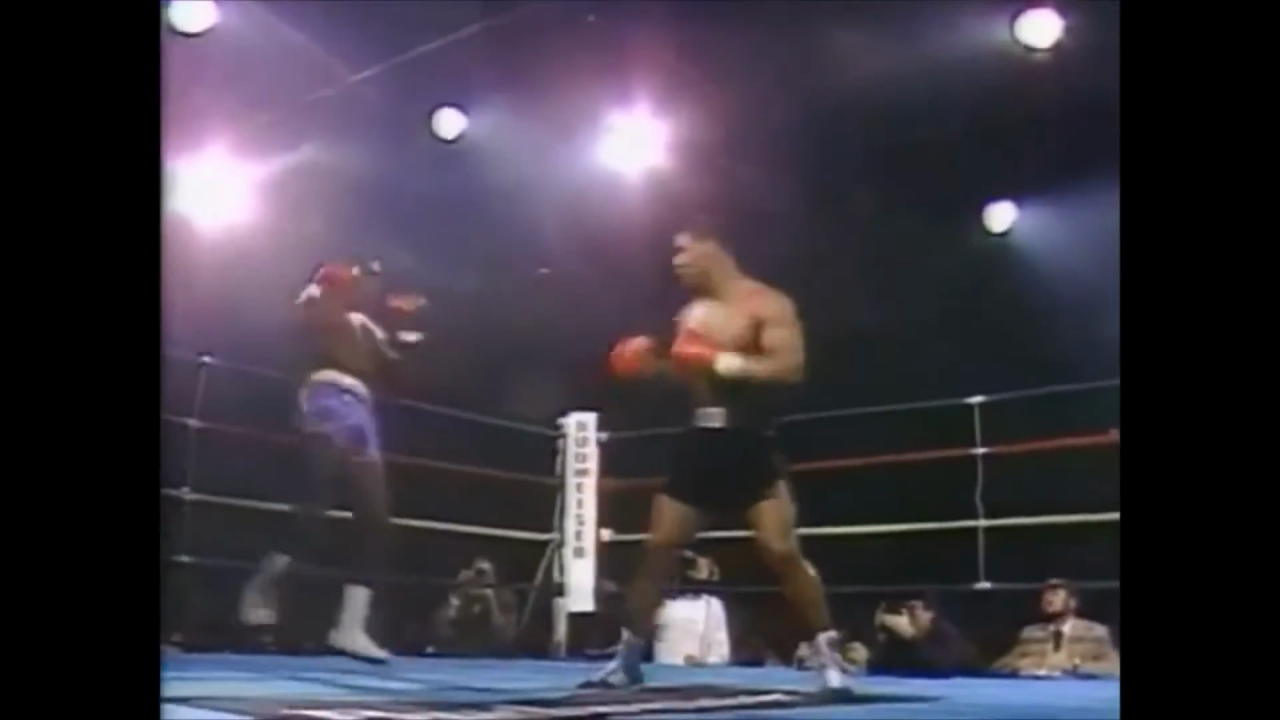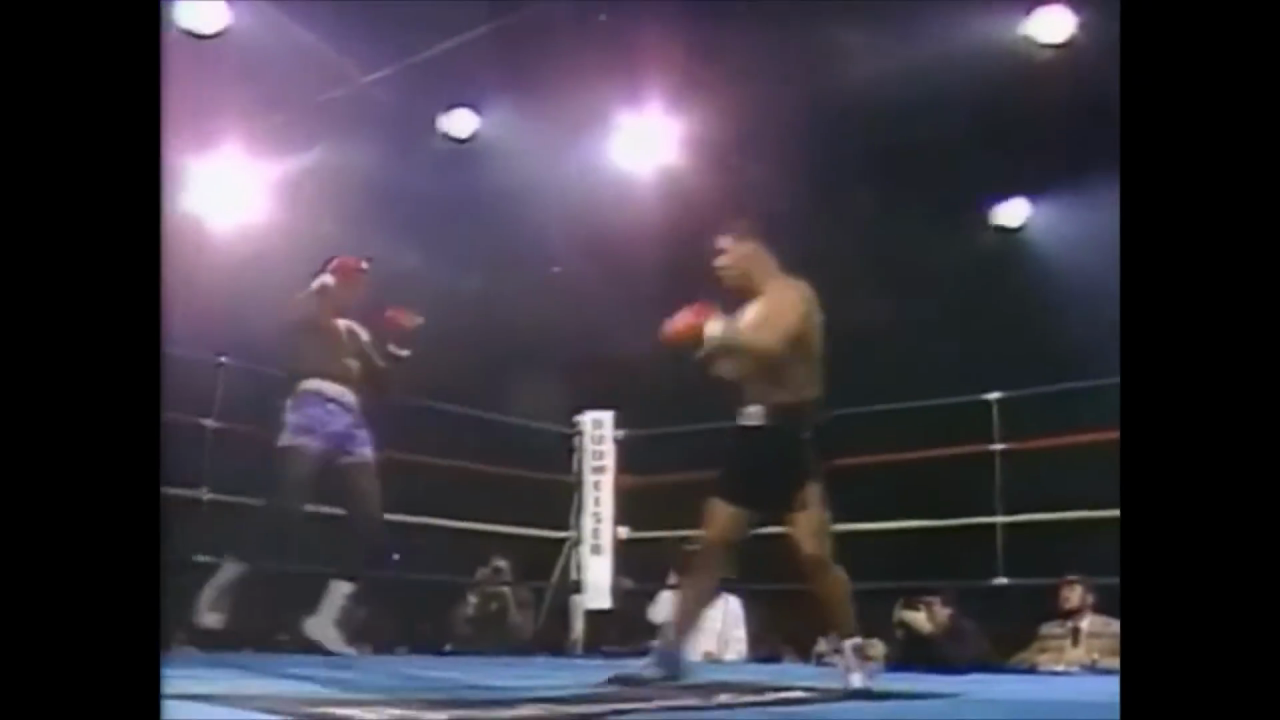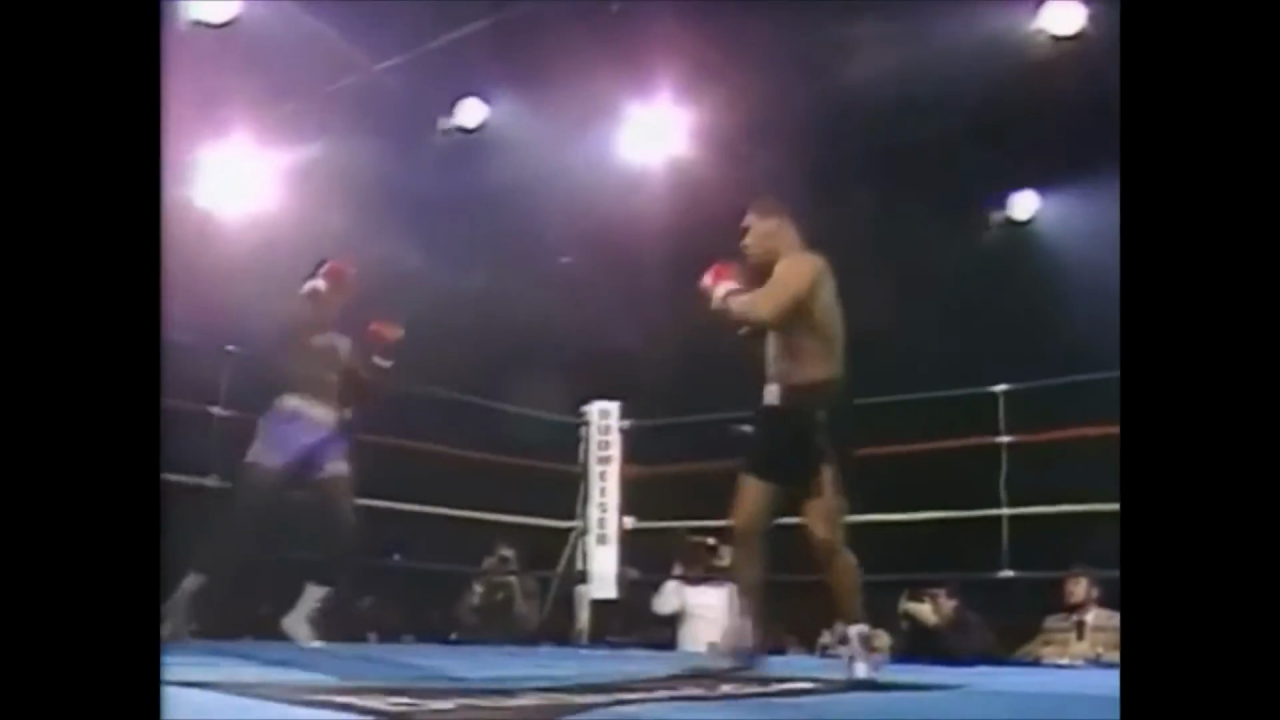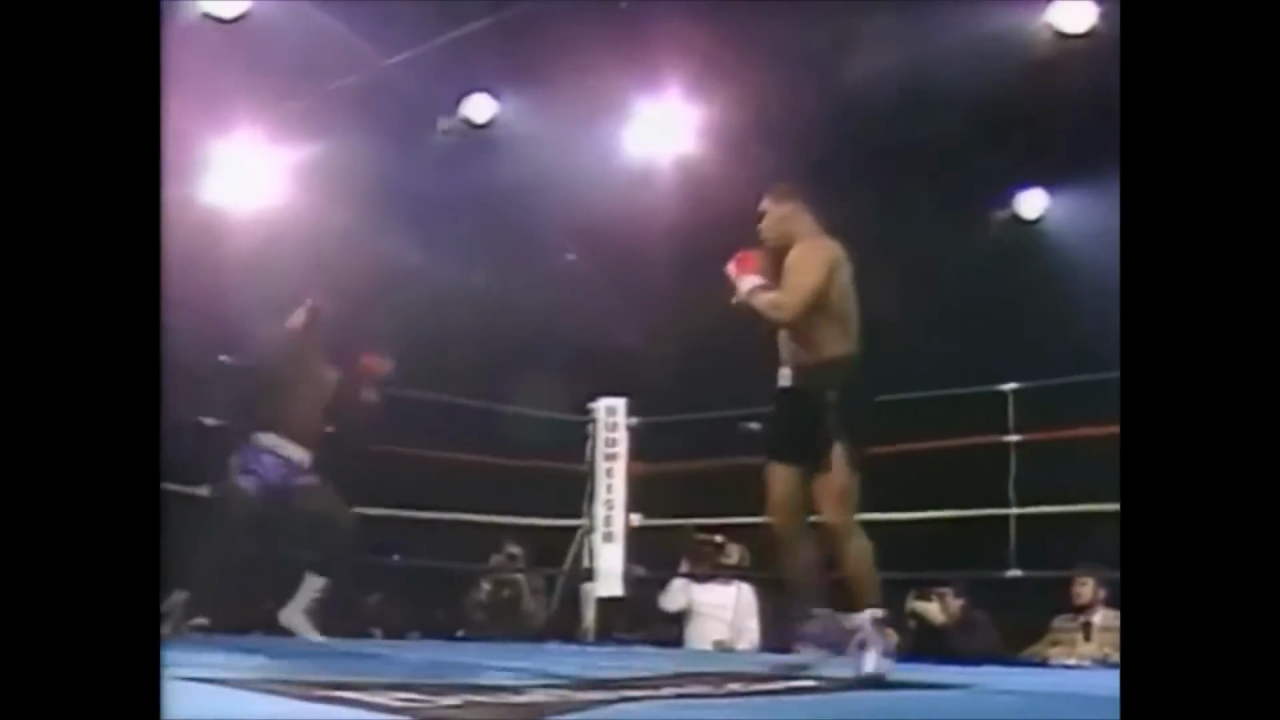
dt=0.1s
person 1, frame 1
left shoulder: (766, 303)
right shoulder: (692, 313)
left elbow: (790, 366)
right elbow: (677, 369)
left wrist: (720, 361)
right wrist: (648, 360)
left hip: (751, 438)
right hip: (701, 437)
left knee: (781, 552)
right knee: (659, 548)
left ankle: (829, 655)
right ankle: (627, 658)
person 1, frame 2
left shoulder: (791, 294)
right shoulder: (753, 309)
left elbow: (771, 345)
left wrist: (709, 327)
right wrist: (707, 342)
left hip: (793, 436)
right hip: (751, 437)
left knee: (814, 554)
right knee: (711, 549)
left ankle: (852, 657)
right ankle: (666, 656)
person 1, frame 3
left shoulder: (800, 267)
right shoulder: (787, 278)
left elbow: (761, 311)
left wrist: (725, 290)
right wrist: (734, 298)
left hip: (813, 413)
right hip: (779, 412)
left knee: (824, 537)
right knee: (744, 528)
left ankle: (859, 644)
right ankle: (747, 637)
person 1, frame 4
left shoulder: (815, 251)
right shoulder: (804, 258)
left elbow: (788, 308)
left wrist: (750, 284)
right wrist: (760, 290)
left hip: (830, 391)
right hip: (799, 392)
left knee: (836, 519)
right knee: (782, 518)
left ankle: (871, 632)
right ankle: (811, 623)
person 2, frame 1
left shoulder: (368, 330)
right shoulder: (320, 310)
left elbow: (393, 367)
left wrist: (403, 340)
left hip: (359, 410)
right hip: (327, 398)
left knee: (376, 519)
right knee: (322, 492)
left ankle: (352, 627)
right ankle: (262, 588)
person 2, frame 2
left shoulder: (359, 334)
right shoulder: (310, 317)
left elbow: (381, 379)
left wrist: (396, 348)
left hip: (353, 417)
right hip: (315, 407)
left knee: (371, 525)
right knee: (288, 504)
left ankle: (327, 618)
right ankle: (219, 592)
person 2, frame 3
left shoulder: (344, 347)
right shoulder: (296, 331)
left elbow: (359, 392)
left wrist: (379, 356)
left hip: (328, 433)
right hip: (289, 423)
left knee: (342, 531)
right knee: (247, 516)
left ankle: (302, 616)
right ankle: (181, 605)
person 2, frame 4
left shoulder: (329, 378)
right shoulder: (281, 365)
left wrist: (367, 387)
left hip: (296, 470)
right hip: (259, 459)
left knee: (340, 525)
right knee: (227, 545)
left ankle: (297, 610)
right ankle: (174, 612)
